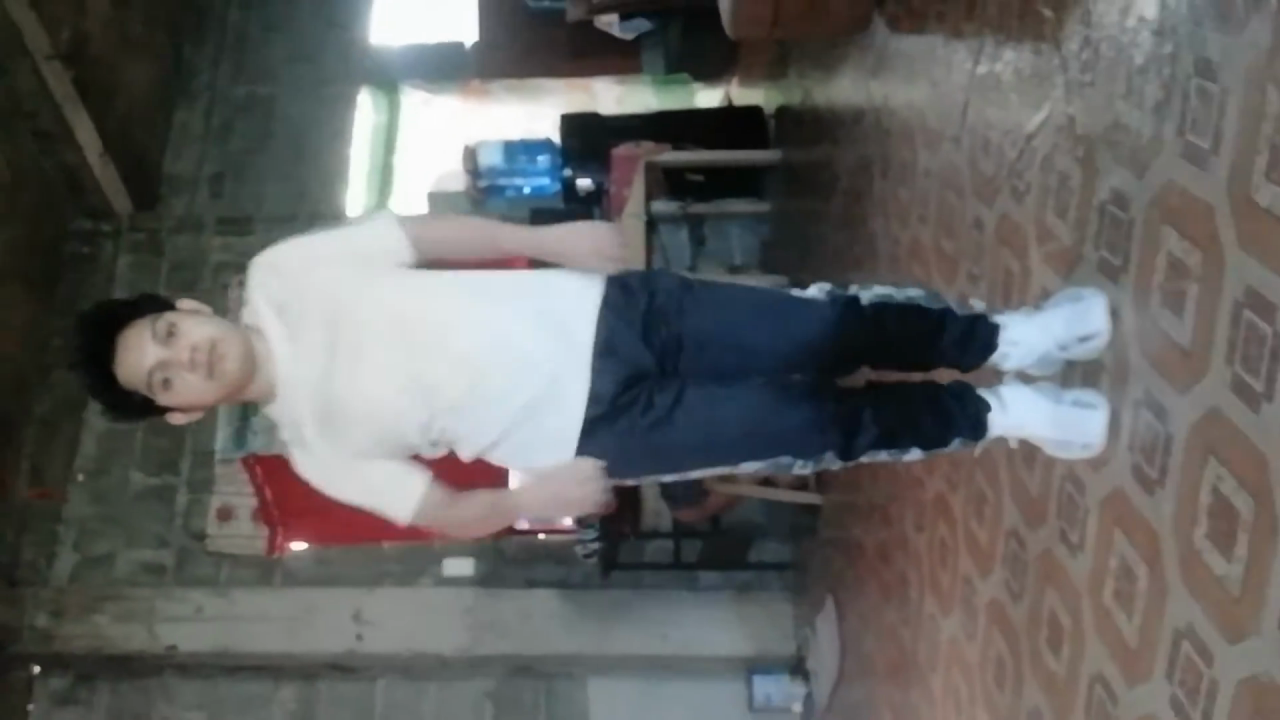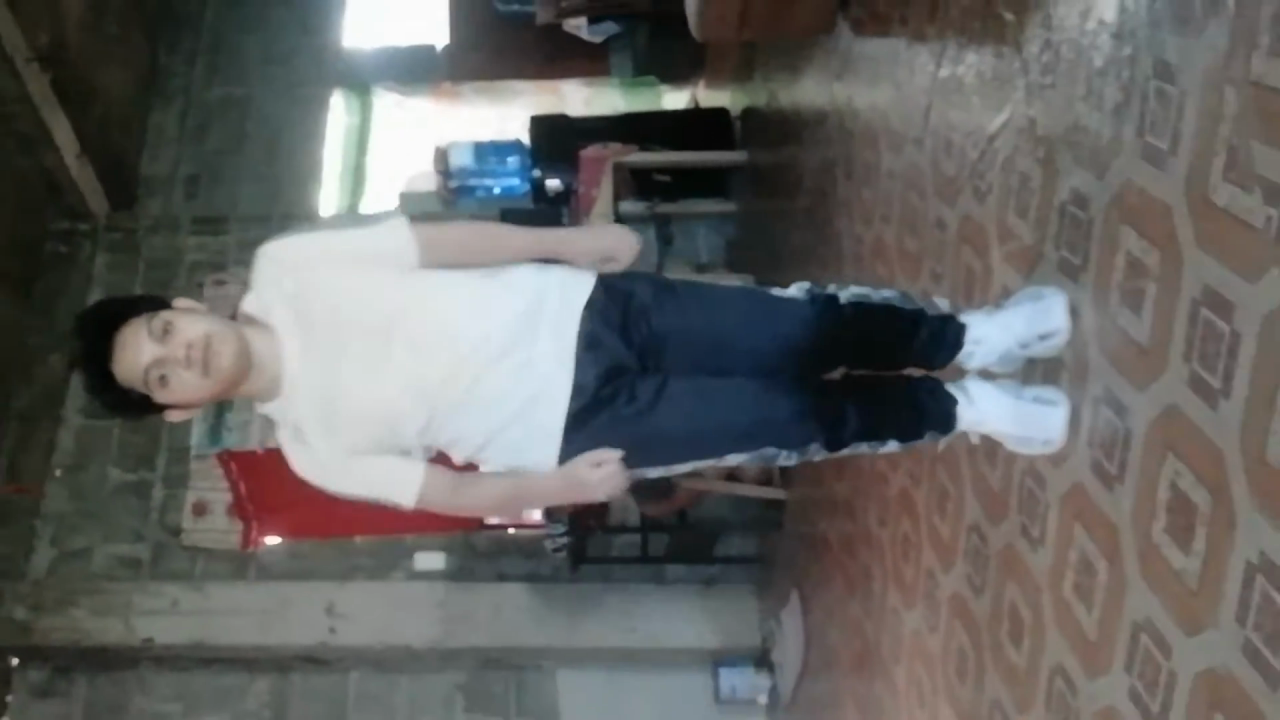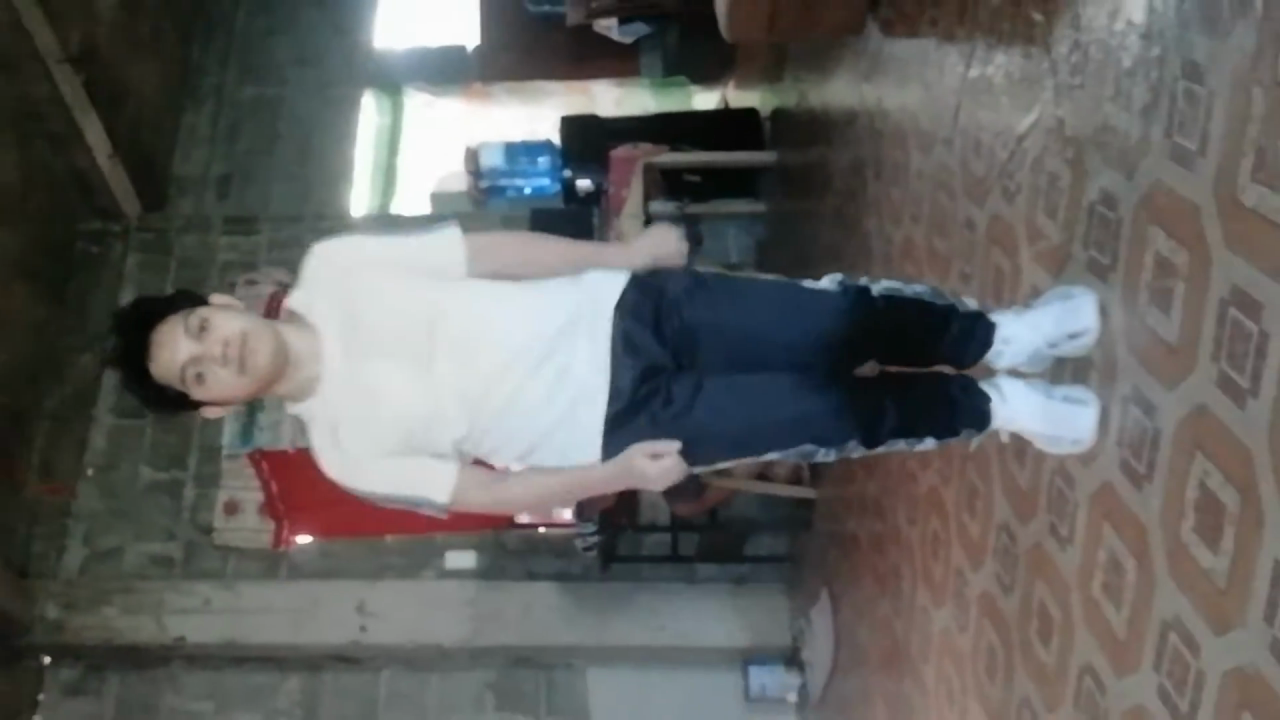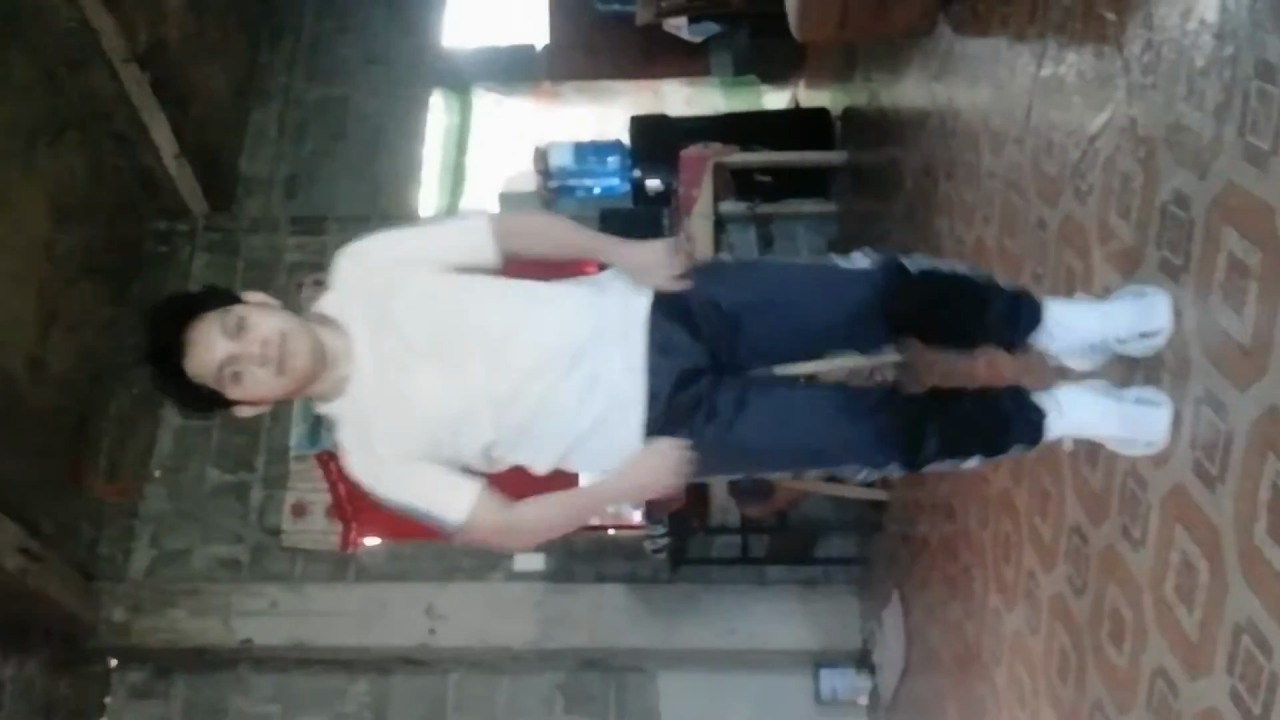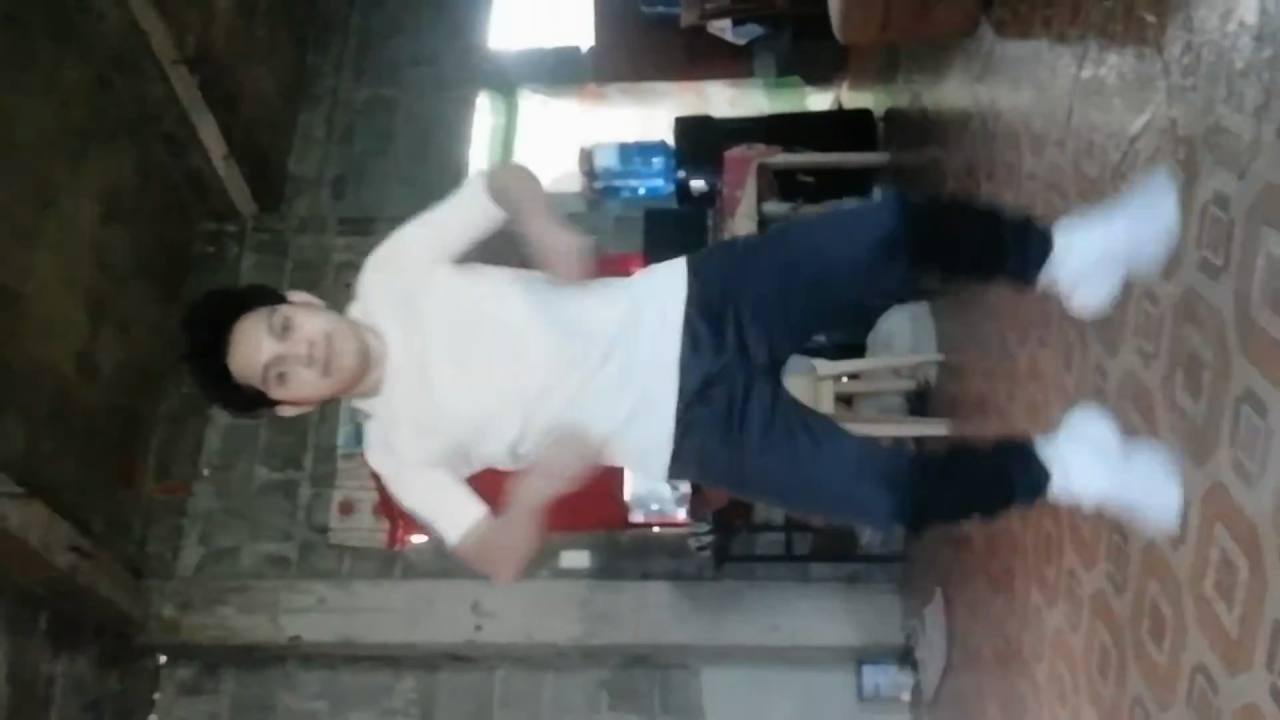
dt=0.1s
person 1, frame 1
left shoulder: (282, 272)
right shoulder: (316, 452)
left elbow: (428, 235)
right elbow: (437, 508)
left wrist: (552, 240)
right wrist: (528, 498)
left hip: (596, 316)
right hip: (594, 435)
left knee: (825, 327)
right knee: (814, 427)
left ankle: (1003, 340)
right ankle: (997, 414)
person 1, frame 2
left shoulder: (283, 268)
right shoulder: (310, 446)
left elbow: (434, 242)
right elbow: (438, 492)
left wrist: (561, 244)
right wrist: (543, 488)
left hip: (580, 314)
right hip: (575, 427)
left knee: (805, 326)
right knee: (800, 418)
left ankle: (970, 338)
right ankle: (966, 409)
person 1, frame 3
left shoulder: (332, 269)
right shoulder: (341, 445)
left elbow: (486, 250)
right elbow: (474, 494)
left wrist: (616, 242)
right wrist: (601, 477)
left hip: (620, 309)
right hip: (612, 416)
left knee: (839, 316)
right knee: (832, 411)
left ankle: (1002, 335)
right ankle: (999, 405)
person 1, frame 4
left shoulder: (362, 268)
right shoulder: (371, 451)
left elbow: (508, 229)
right elbow: (500, 524)
left wrist: (625, 251)
right wrist: (619, 484)
left hip: (651, 319)
right hip: (647, 423)
left knee: (877, 292)
right knee: (876, 434)
left ankle: (1053, 323)
right ankle: (1054, 415)
person 1, frame 5
left shoulder: (391, 276)
right shoulder: (398, 444)
left elbow: (505, 180)
right elbow: (499, 559)
left wrist: (551, 234)
right wrist: (536, 491)
left hip: (688, 303)
right hip: (689, 425)
left knee: (900, 226)
right knee: (895, 493)
left ankle: (1063, 256)
right ankle: (1057, 462)
